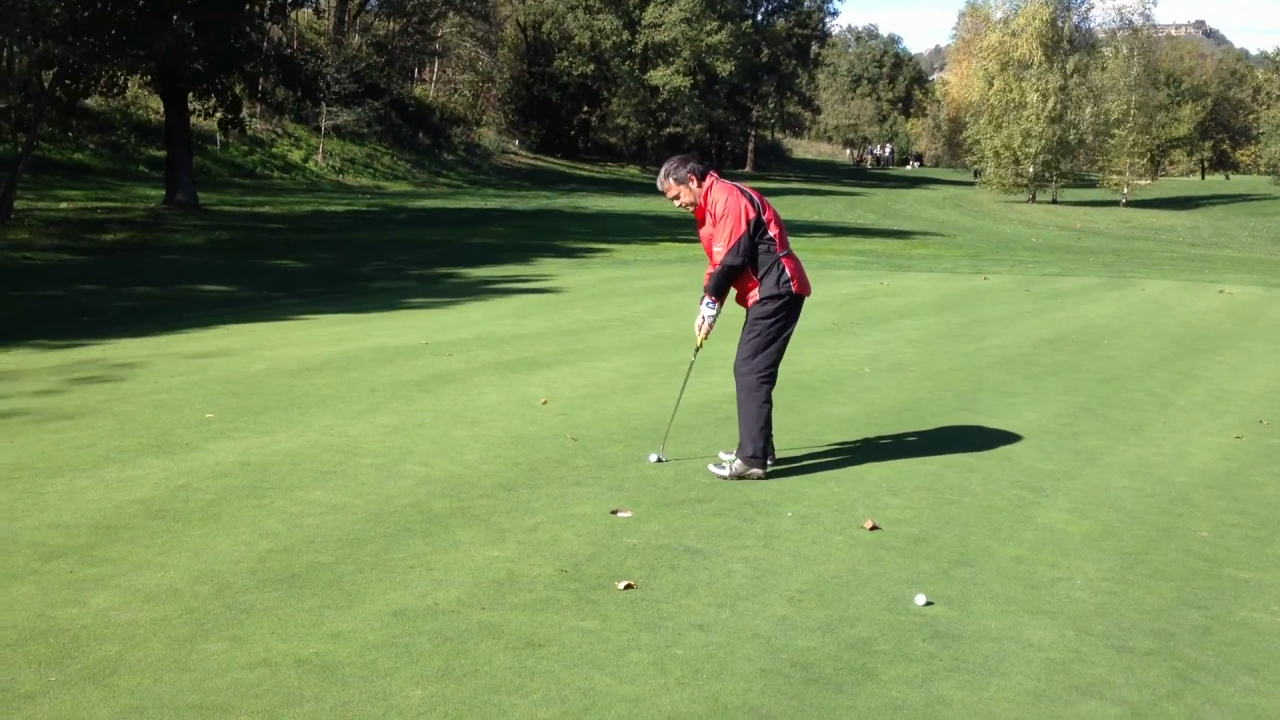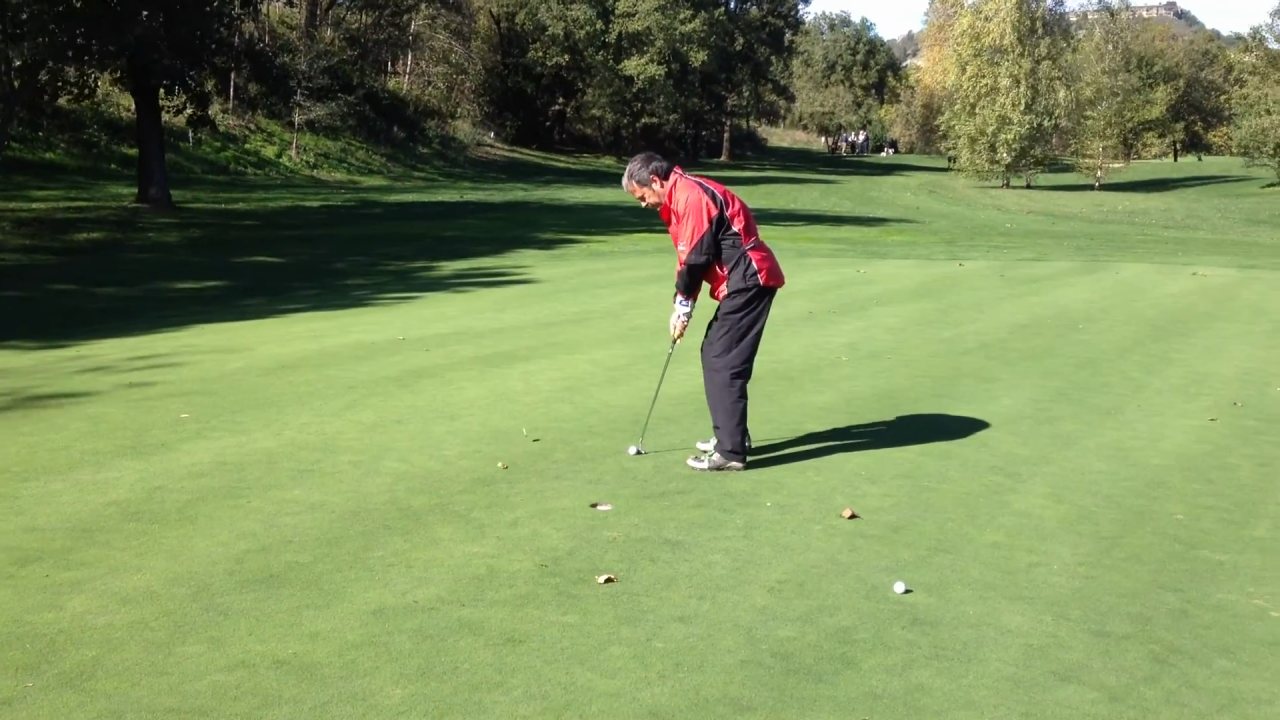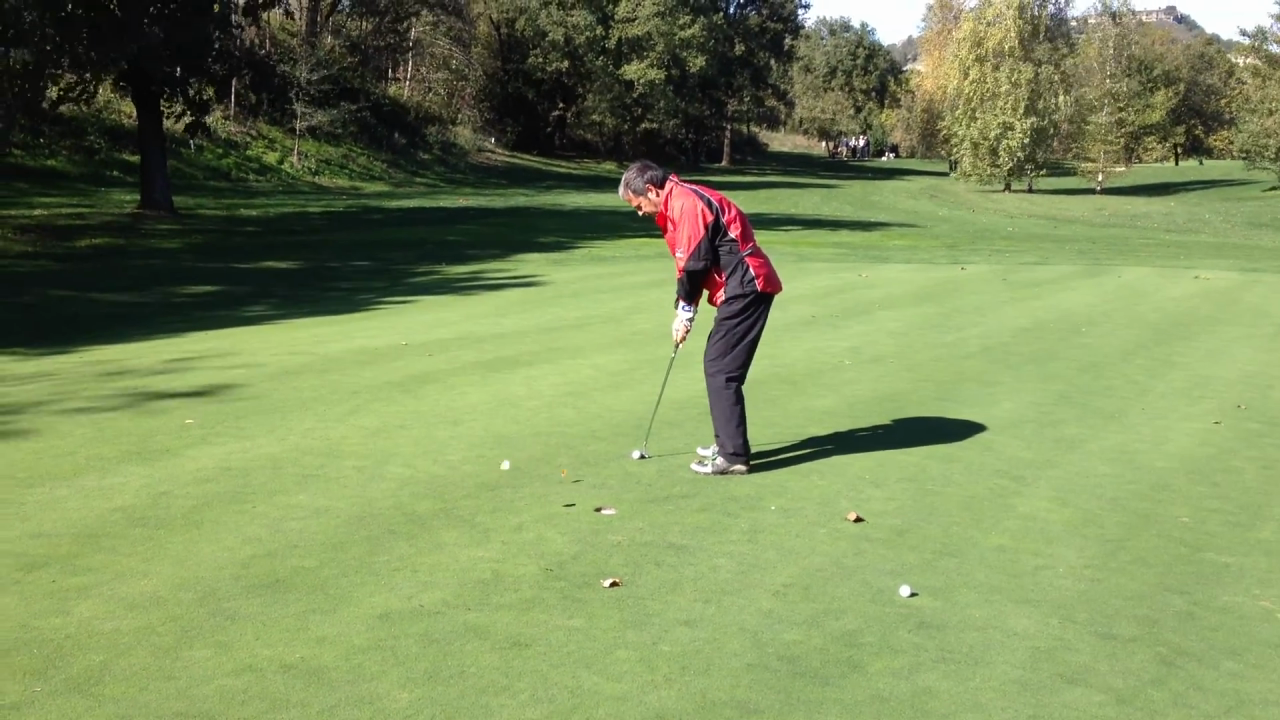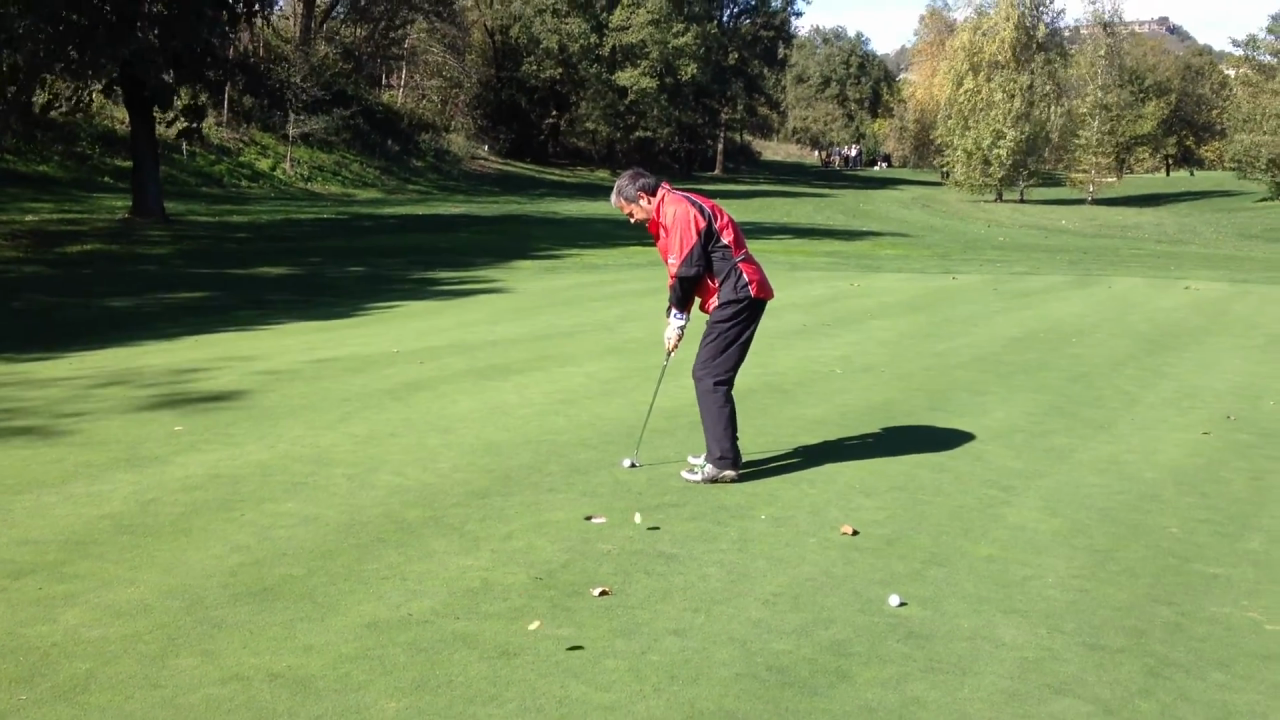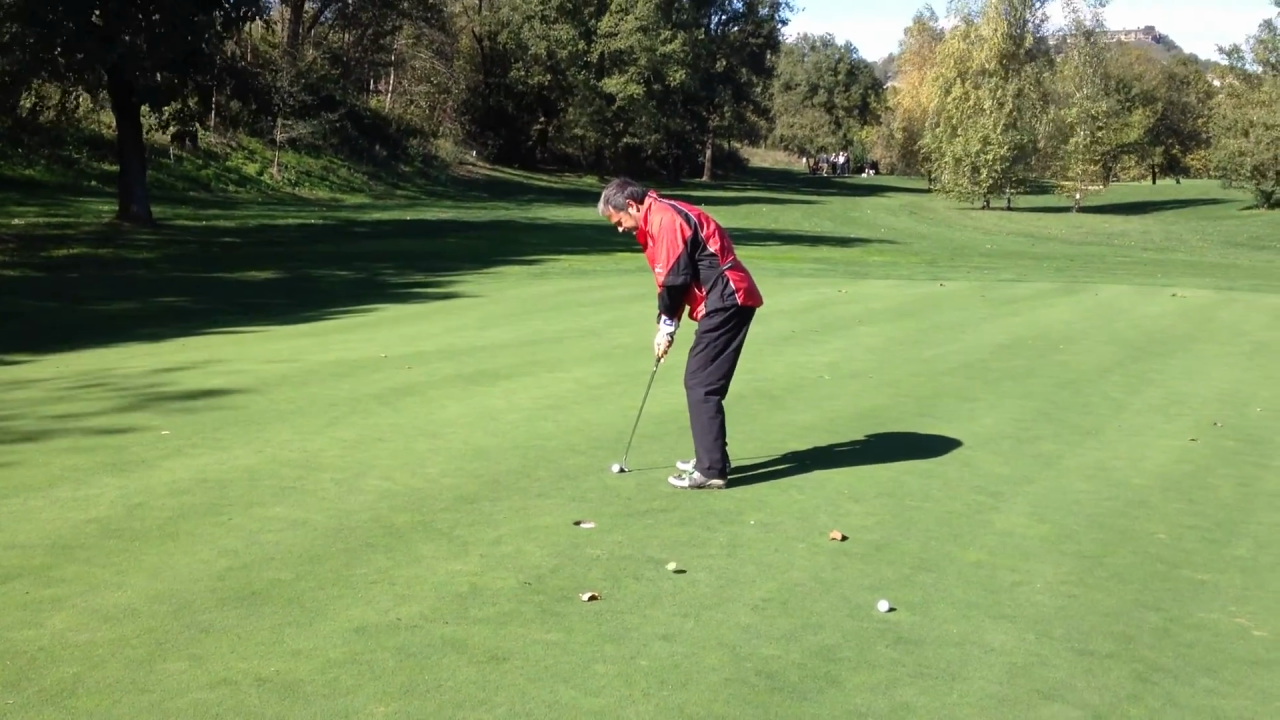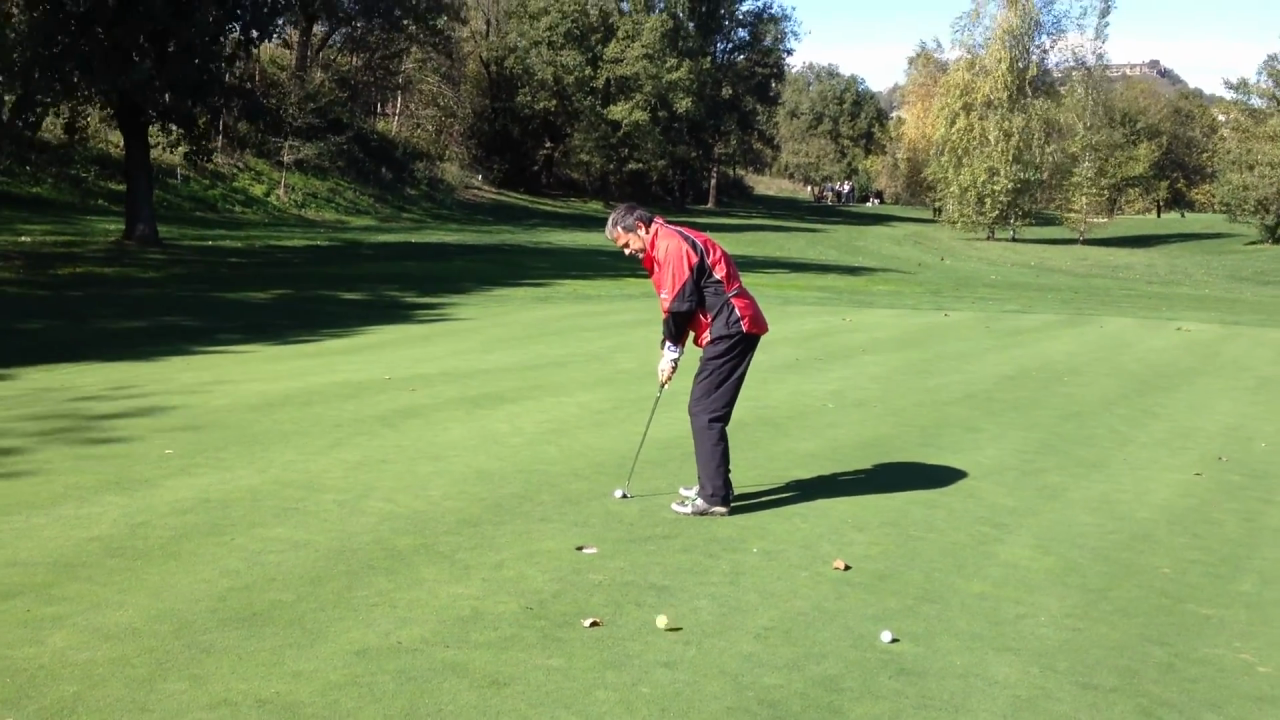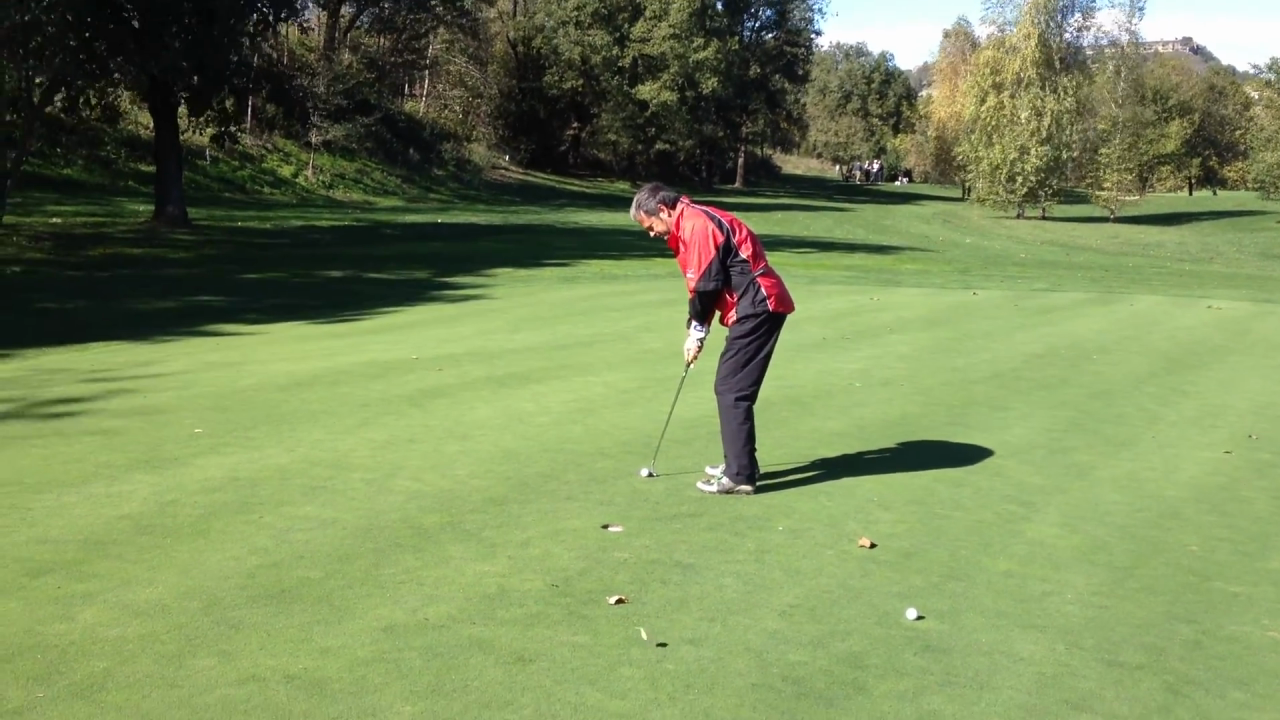
dt=0.3s
person 1, frame 1
left shoulder: (727, 197)
right shoulder: (708, 206)
left elbow: (732, 258)
right elbow: (718, 261)
left wrist: (710, 300)
right wrist: (707, 306)
left hip: (777, 288)
right hip: (764, 292)
left knee: (751, 369)
right knee: (750, 368)
left ankle: (752, 458)
right ankle: (758, 448)
person 1, frame 2
left shoulder: (690, 195)
right shoulder: (680, 197)
left elbow: (697, 256)
right elbow: (690, 257)
left wrist: (684, 302)
right wrist: (681, 304)
left hip: (749, 279)
right hip: (744, 280)
left knee: (725, 362)
right knee: (714, 353)
left ankle: (731, 451)
right ankle: (729, 434)
person 1, frame 3
left shoulder: (685, 203)
right shoulder: (677, 203)
left elbow: (695, 263)
right elbow: (689, 263)
left wrist: (685, 309)
right wrist: (683, 310)
left hip: (746, 286)
right hip: (743, 286)
left knee: (720, 368)
right knee: (718, 364)
left ankle: (733, 455)
right ankle: (729, 442)
person 1, frame 4
left shoulder: (677, 209)
right shoulder: (669, 211)
left elbow: (687, 270)
right elbow: (681, 270)
left wrist: (677, 318)
right wrist: (675, 318)
left hip: (738, 293)
right hip: (735, 293)
left knee: (708, 374)
right knee: (712, 372)
left ankle: (723, 462)
right ankle: (721, 451)
person 1, frame 5
left shoulder: (664, 219)
right shoulder: (658, 218)
left elbow: (675, 279)
right elbow: (672, 278)
left wrist: (666, 325)
right wrist: (666, 325)
left hip: (727, 300)
right hip: (726, 300)
left knee: (700, 383)
right knee: (702, 380)
left ankle: (711, 469)
right ankle: (712, 457)
person 1, frame 6
left shoulder: (671, 244)
right shoulder: (664, 244)
left elbow: (680, 304)
right elbow: (677, 303)
left wrist: (670, 351)
right wrist: (670, 350)
left hip: (732, 327)
right hip: (731, 327)
left knee: (704, 410)
right knee: (706, 408)
left ankle: (714, 497)
right ankle: (714, 485)
person 1, frame 7
left shoulder: (696, 224)
right shoulder: (690, 224)
left elbow: (706, 284)
right elbow: (702, 283)
left wrist: (696, 331)
right wrist: (696, 330)
left hip: (757, 307)
right hip: (757, 306)
left knee: (730, 389)
right knee: (733, 387)
left ankle: (739, 475)
right ankle: (740, 464)
